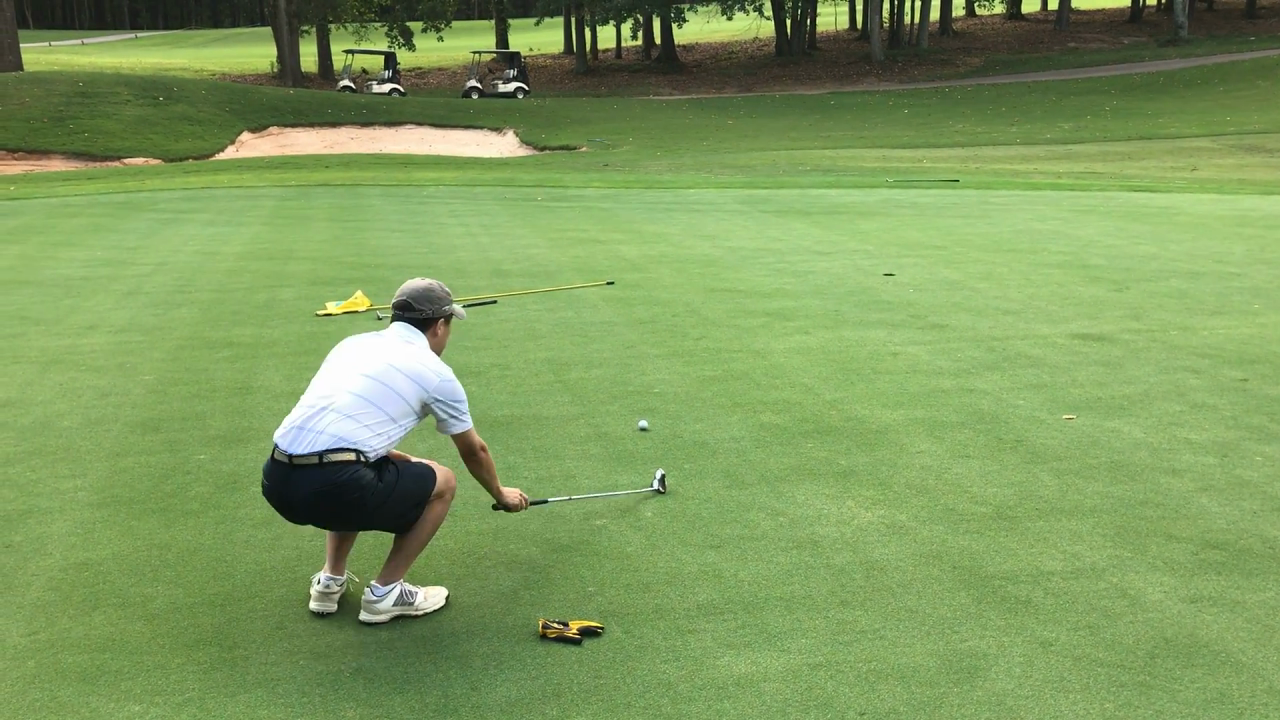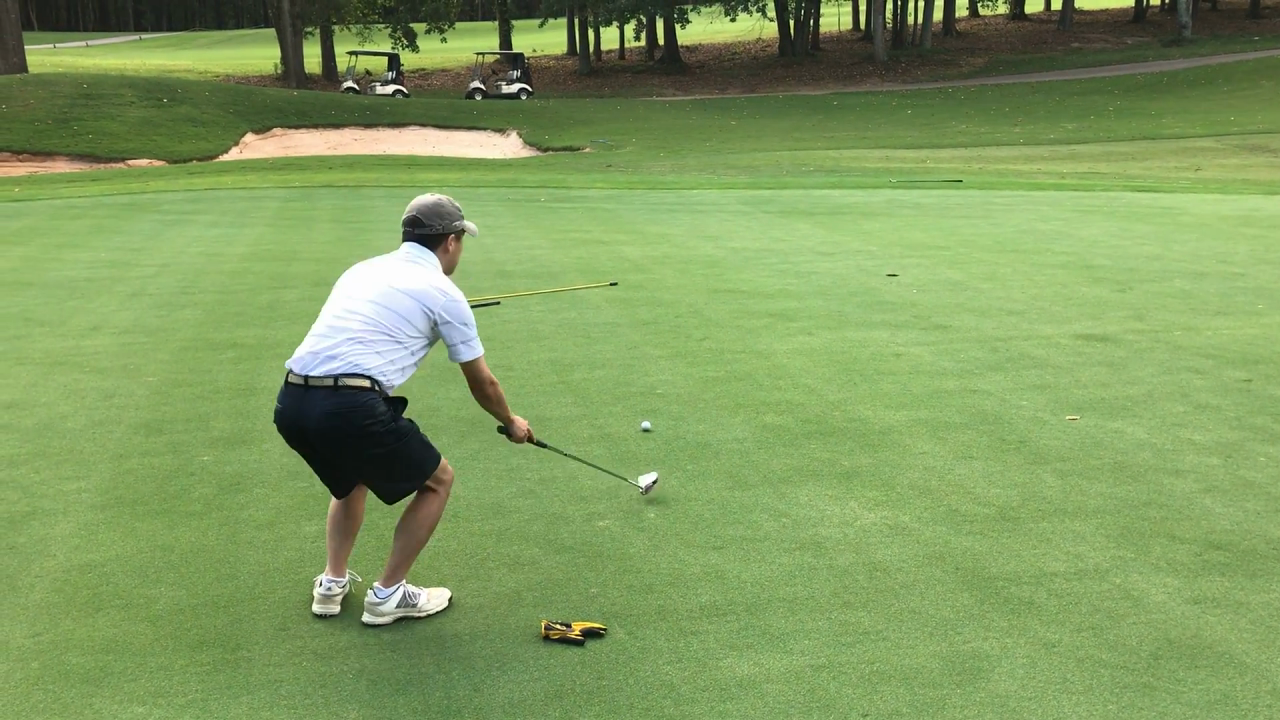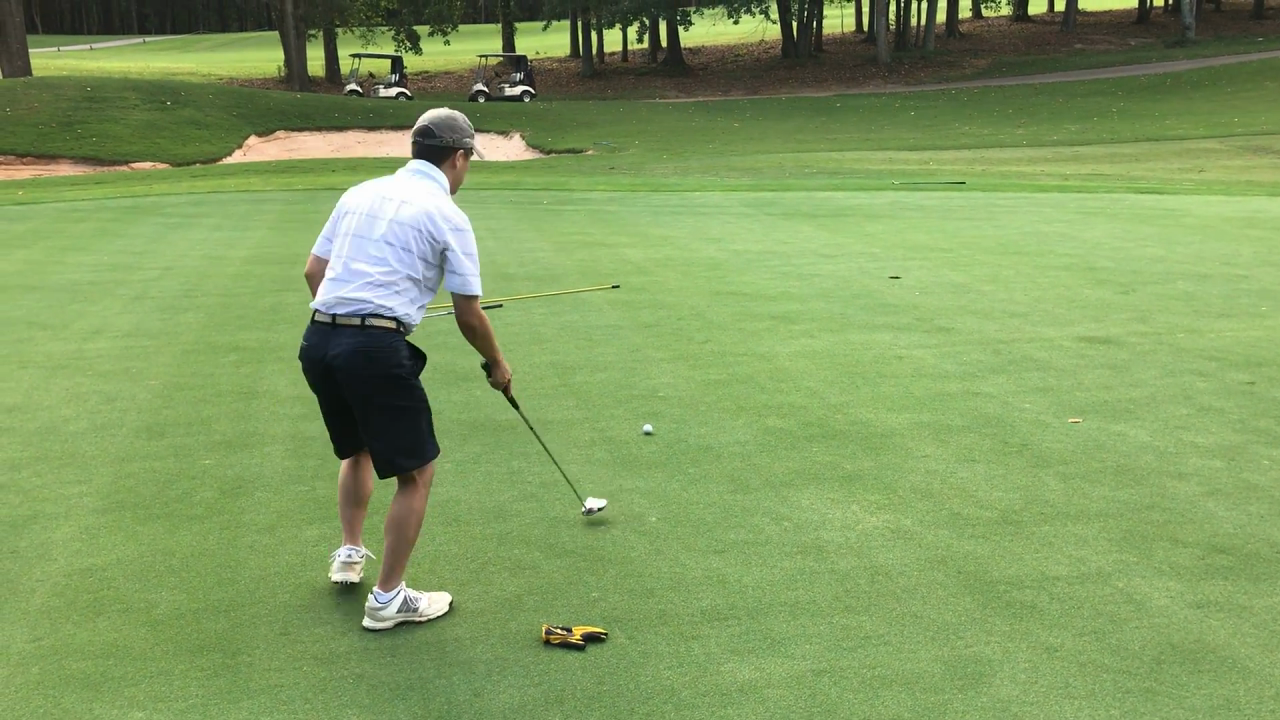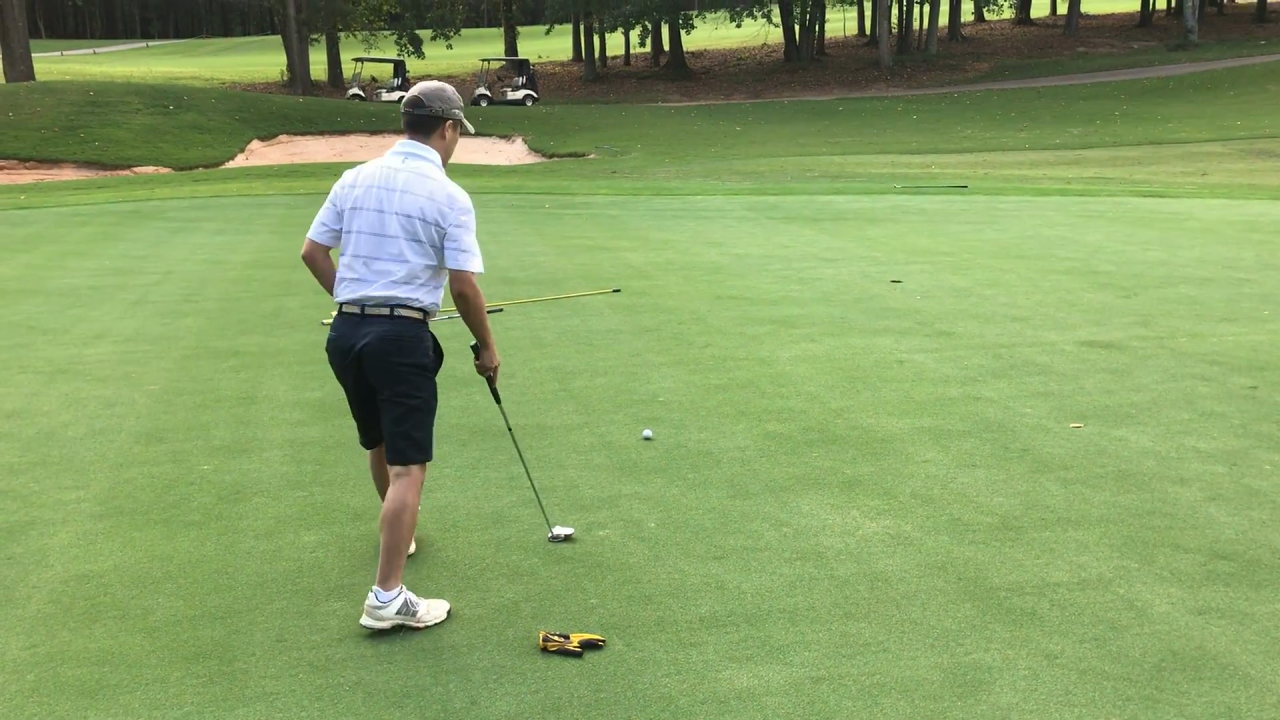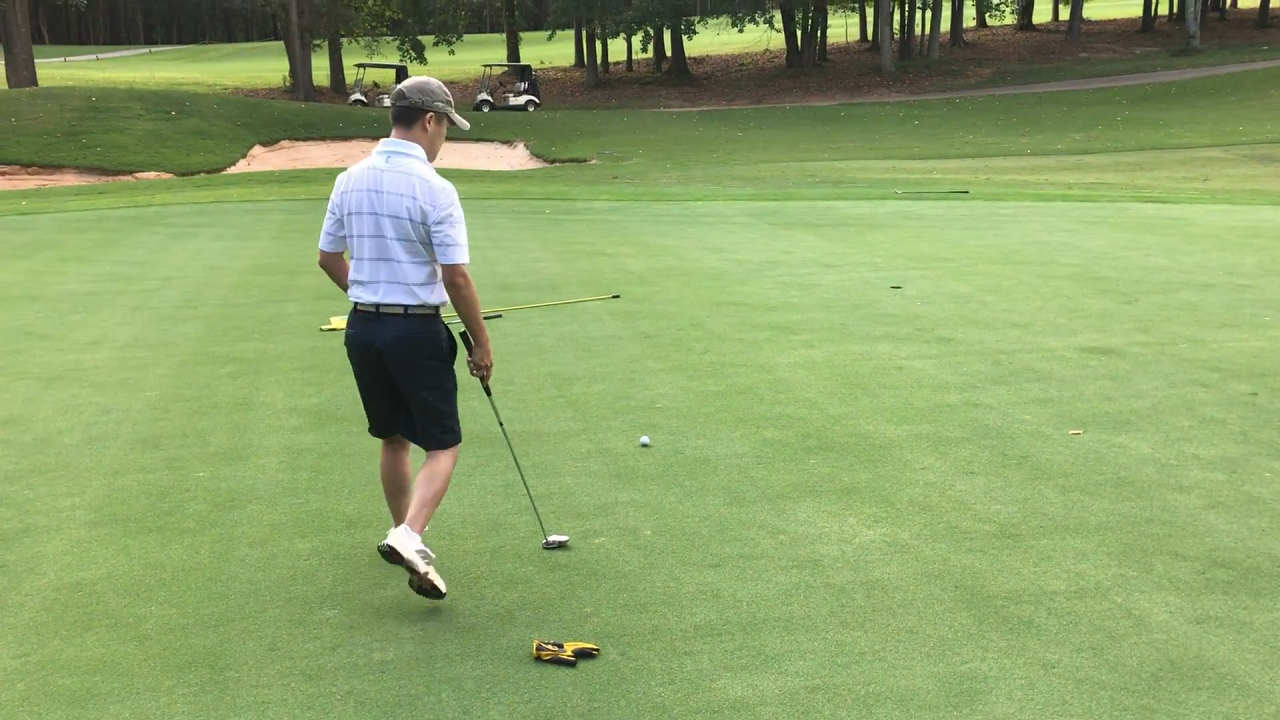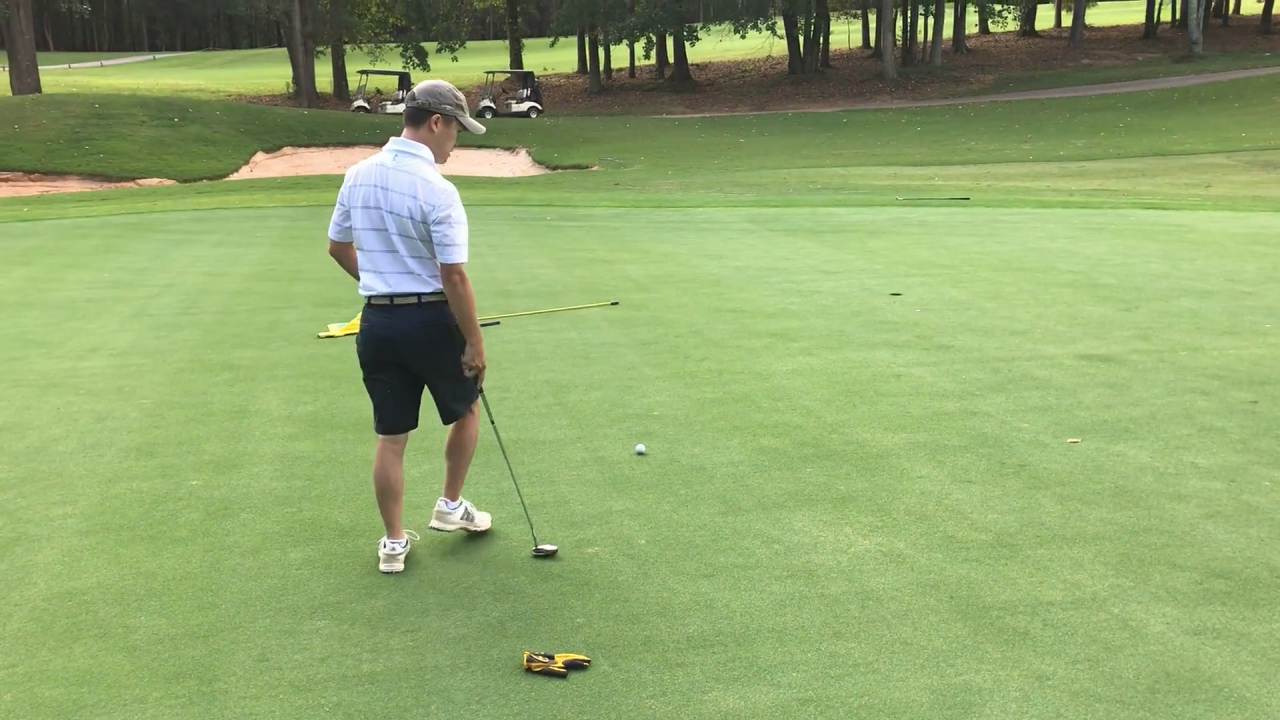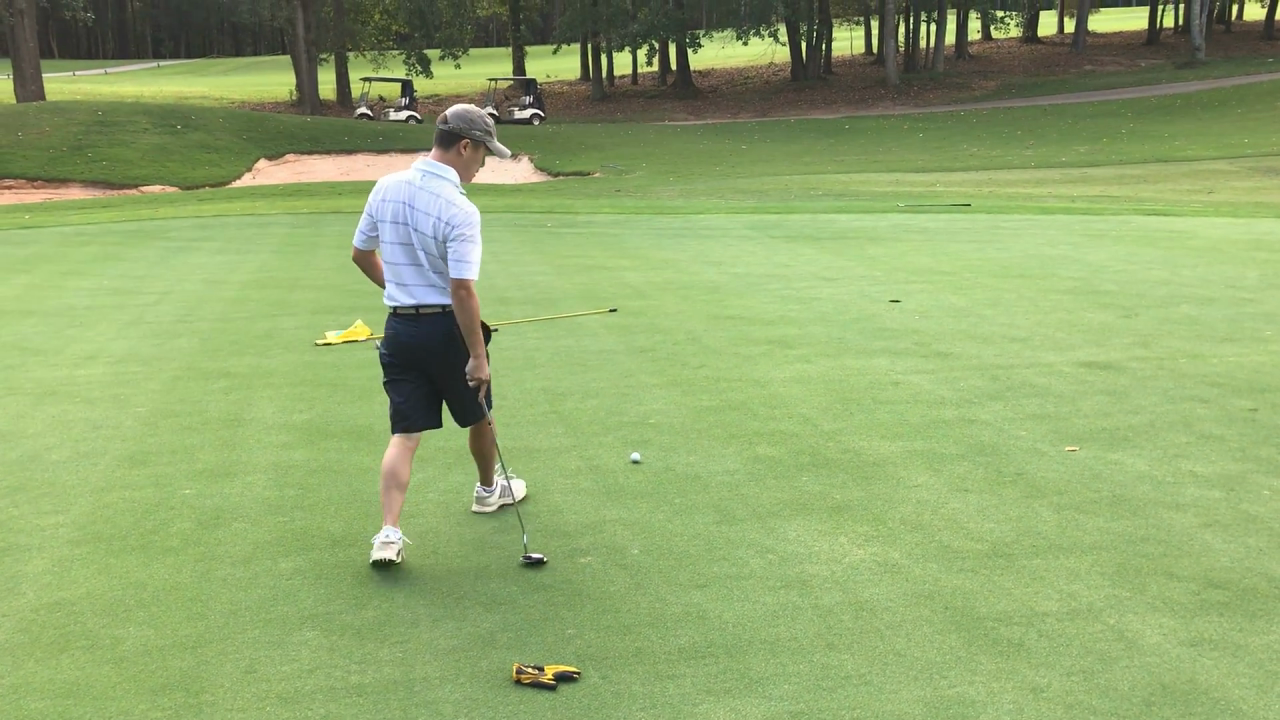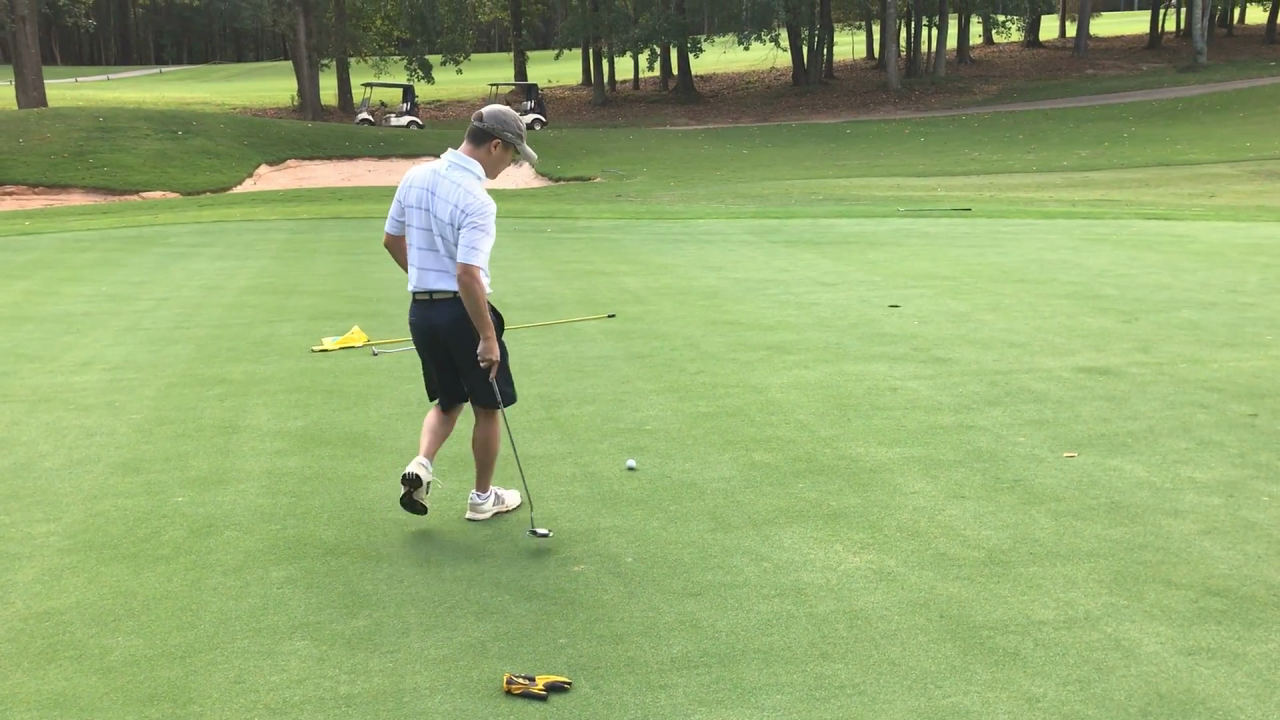
dt=0.2s
person 1, frame 1
left shoulder: (352, 343)
right shoulder: (434, 371)
right elbow: (474, 450)
left wrist: (393, 455)
right wrist: (501, 494)
left hip: (279, 481)
right hip: (330, 483)
right knee: (441, 483)
left ankle: (329, 581)
right ankle: (384, 593)
person 1, frame 2
left shoulder: (362, 269)
right shoulder: (443, 293)
right elbow: (481, 381)
right wrist: (511, 422)
left hip: (291, 402)
right hip: (350, 406)
left knee: (355, 474)
right knee: (436, 482)
left ankle: (333, 582)
right ankle: (388, 595)
person 1, frame 3
left shoulder: (360, 193)
right shoulder: (448, 216)
left elbow: (314, 270)
right elbow: (468, 316)
right wrist: (498, 366)
left hip: (318, 340)
right hip: (377, 347)
left knee: (357, 452)
right knee: (416, 474)
left ankle: (350, 554)
right ankle: (387, 599)
person 1, frame 4
left shoulder: (354, 179)
right shoulder: (449, 197)
left elbow: (313, 252)
right elbow: (464, 287)
right wrist: (487, 346)
left hip: (346, 331)
right hip: (401, 335)
left knee: (380, 444)
right knee: (408, 466)
left ankle: (400, 536)
right ankle: (387, 597)
person 1, frame 5
left shoulder: (348, 180)
right shoulder: (435, 190)
left elbow: (328, 258)
right elbow: (456, 278)
right wrist: (481, 341)
left hip: (361, 328)
right hip: (416, 330)
left knee: (392, 441)
right knee: (442, 446)
left ankle: (401, 532)
right ankle: (409, 536)
person 1, frame 6
left shoulder: (358, 175)
right shoulder: (437, 190)
left elbow: (338, 247)
right elbow: (454, 276)
right wrist: (475, 342)
left hip: (376, 321)
right hip: (428, 318)
left knee: (391, 437)
right knee: (465, 411)
left ankle: (393, 541)
right ankle: (451, 506)
person 1, frame 7
left shoulder: (385, 188)
right shoulder: (459, 210)
left elbow: (361, 253)
right elbow: (462, 290)
right wrist: (479, 357)
left hip: (400, 328)
right hip: (447, 327)
left knee: (405, 434)
right knee: (476, 416)
left ankle: (389, 532)
right ankle: (489, 489)
person 1, frame 8
left shoulder: (415, 177)
right shoulder: (477, 201)
left elbow: (392, 240)
right elbow: (467, 277)
right wrist: (488, 338)
left hip: (421, 311)
right hip: (461, 313)
left knee: (448, 402)
right knee: (487, 406)
left ankle: (420, 464)
right ankle: (482, 495)
